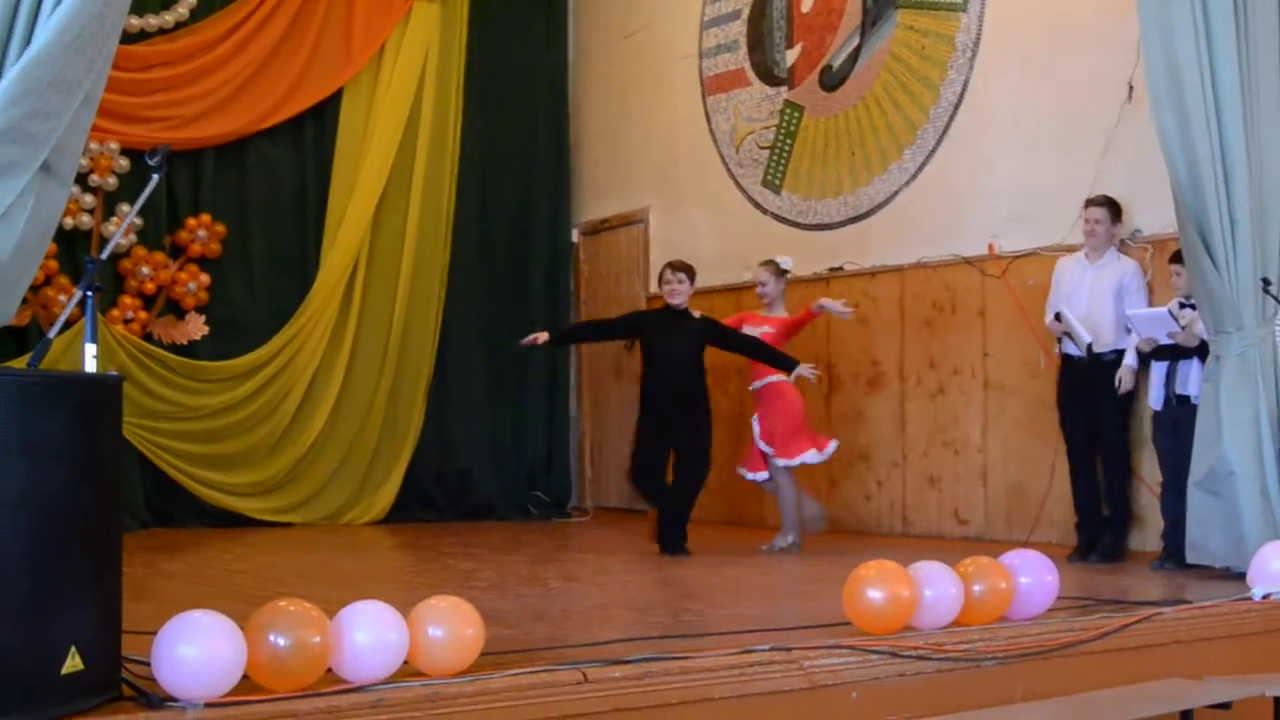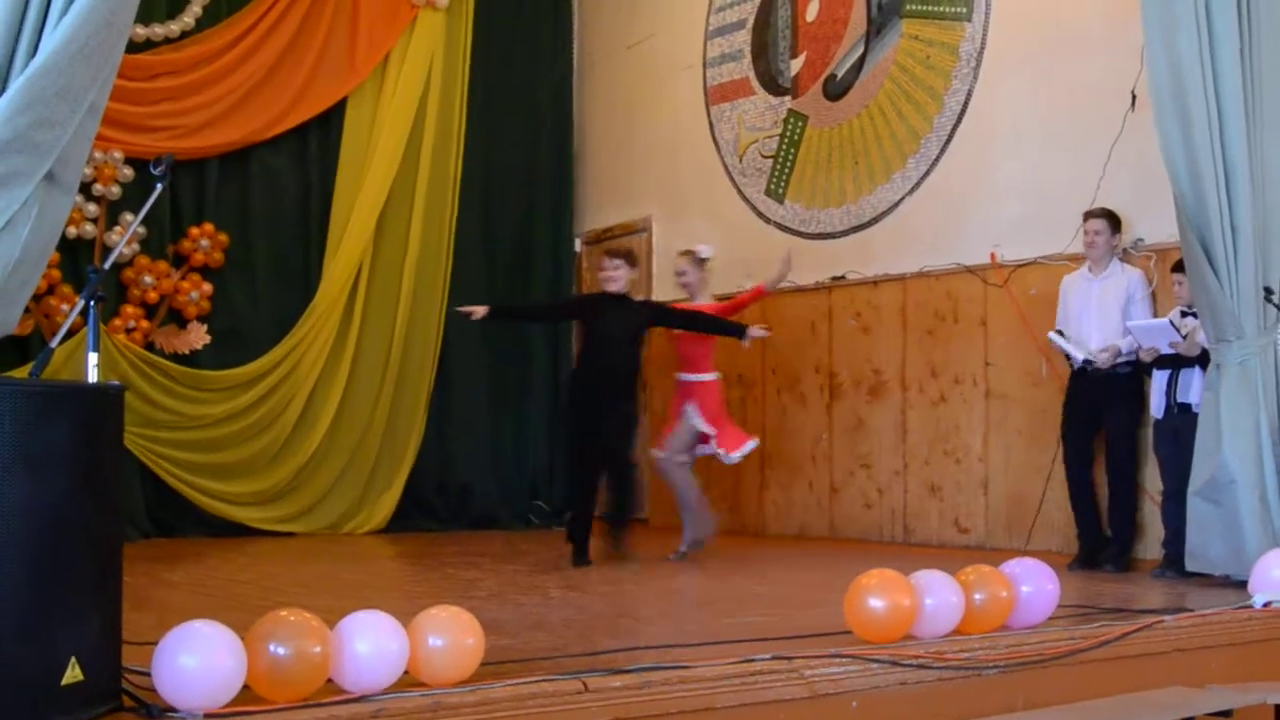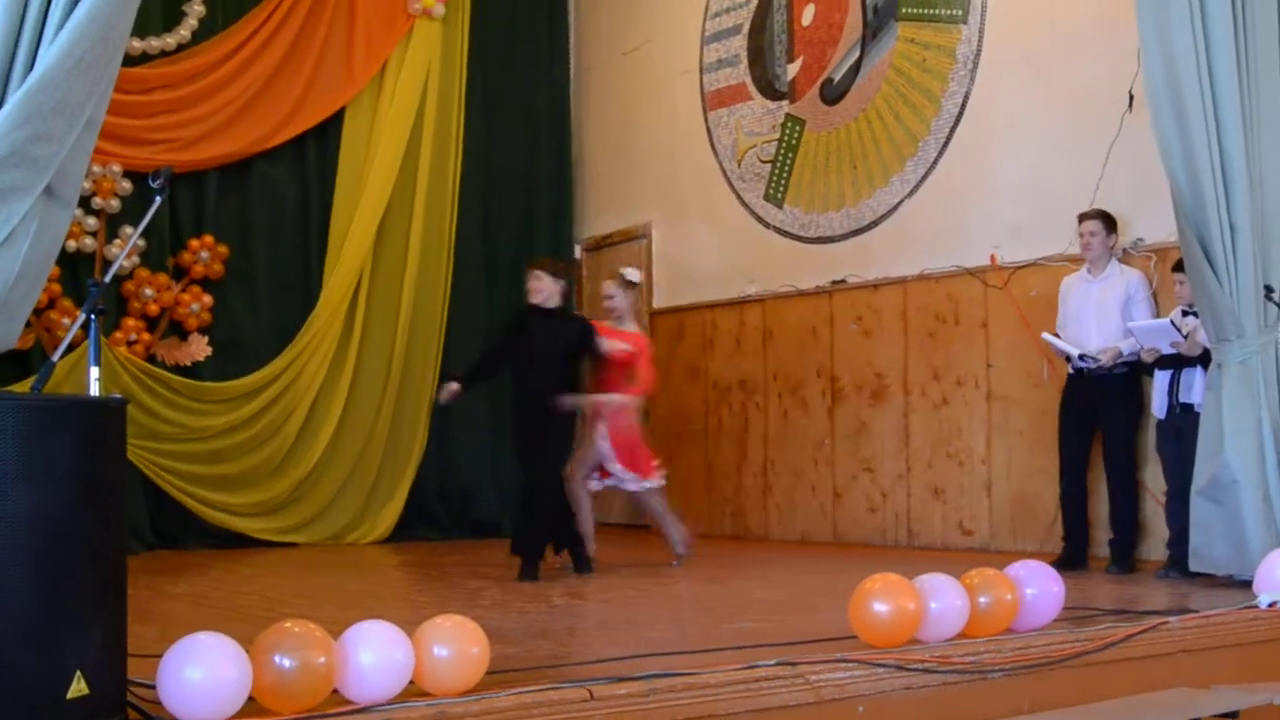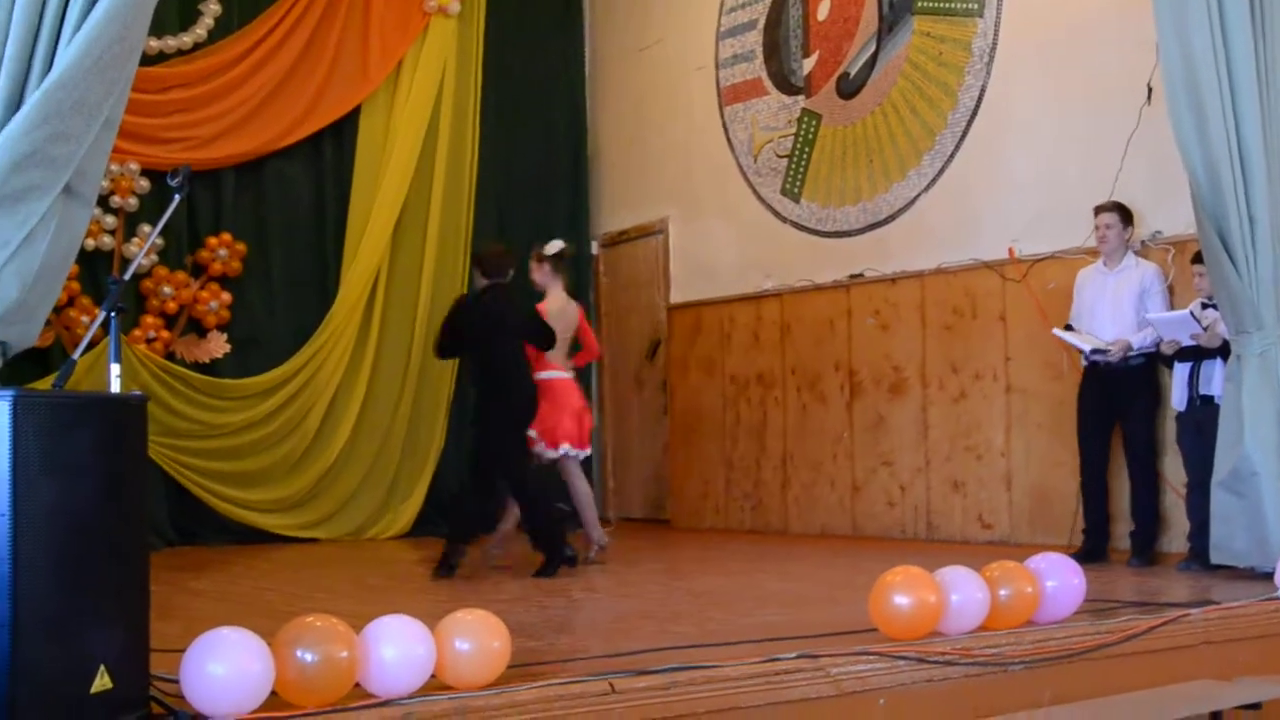
dt=0.3s
person 1, frame 1
left shoulder: (1127, 269)
right shoulder: (1064, 266)
right elbow: (1052, 309)
left wrist: (1130, 364)
right wrist: (1052, 323)
left hip: (1110, 367)
right hip: (1072, 367)
left knee: (1113, 450)
right knee: (1078, 452)
left ankle: (1113, 536)
right ankle: (1088, 535)
person 1, frame 2
left shoulder: (1133, 278)
right shoulder: (1070, 282)
right elbow: (1062, 328)
left wrist: (1119, 349)
left hip: (1121, 379)
right hip: (1082, 379)
left knee: (1120, 464)
right knee: (1076, 461)
left ankle: (1119, 549)
right ankle: (1091, 545)
person 1, frame 3
left shoulder: (1132, 280)
right shoulder: (1068, 284)
left wrist: (1120, 350)
left hip: (1118, 381)
right hip: (1078, 381)
left knee: (1119, 465)
right knee: (1071, 466)
left ankle: (1123, 551)
right ankle: (1074, 548)
person 1, frame 4
left shoulder: (1148, 272)
right shoulder: (1084, 276)
right elbow: (1076, 323)
left wrist: (1131, 343)
right wrist: (1075, 337)
left hip: (1136, 372)
right hip: (1095, 374)
left knee: (1140, 456)
right knee: (1092, 458)
left ankle: (1143, 544)
right ankle: (1095, 541)
person 2, frame 1
right shoulder: (1170, 309)
right elbow: (1153, 359)
left wrist: (1197, 343)
right wrist: (1142, 349)
left hip: (1196, 406)
right hip: (1165, 406)
right knee: (1171, 479)
right ankle: (1173, 548)
person 2, frame 2
right shoulder: (1172, 318)
right elbow: (1157, 366)
left wrist: (1198, 353)
right wrist: (1145, 359)
left hip: (1198, 414)
right hip: (1166, 414)
right knee: (1172, 487)
right ankle: (1174, 557)
person 2, frame 3
right shoulder: (1174, 318)
left wrist: (1200, 352)
right wrist: (1147, 359)
left hip: (1200, 414)
right hip: (1169, 414)
right knee: (1176, 487)
right ankle: (1178, 557)
person 2, frame 4
right shoulder: (1192, 310)
left wrist: (1220, 344)
right wrist: (1166, 352)
left hip: (1221, 406)
right hip: (1189, 406)
right knee: (1196, 480)
right ankle: (1199, 549)
person 3, frame 1
left shoulder: (702, 325)
right shoulder: (646, 321)
left elbow: (745, 344)
right elbow: (601, 329)
left wrist: (791, 365)
right wrist: (552, 336)
left hip: (692, 411)
right hip: (654, 410)
left knee: (692, 472)
right knee: (643, 473)
left ankle: (671, 536)
right ankle: (673, 532)
person 3, frame 2
left shoulder: (644, 310)
right shoulder: (588, 304)
left elbow: (690, 320)
right elbow: (541, 311)
left wrist: (741, 331)
right wrist: (493, 311)
left hip: (621, 398)
right hip: (586, 395)
left knee: (619, 460)
right knee: (584, 467)
left ankle: (619, 526)
right ankle: (579, 544)
person 3, frame 3
left shoulder: (577, 327)
right shoulder: (524, 320)
left elbow: (597, 359)
right elbow: (496, 357)
right wrist: (461, 382)
left hip: (560, 415)
right hip: (529, 413)
left knee: (543, 480)
right knee: (546, 483)
left ankle: (531, 555)
right ankle: (577, 551)
person 3, frame 4
left shoulder: (468, 304)
right shoulder: (521, 306)
left elbow: (444, 349)
right elbow: (547, 340)
left hip: (499, 396)
right hip: (520, 393)
left knee: (506, 473)
right knee: (485, 471)
left ankle: (555, 550)
right ankle: (456, 548)
person 4, frame 1
left shoulder: (784, 323)
right shoulder: (748, 318)
left elbow: (800, 319)
left wrist: (820, 306)
left hip: (777, 396)
right hip: (767, 399)
left knee: (781, 468)
right knee: (772, 469)
left ankle: (789, 533)
right ankle: (809, 511)
person 4, frame 2
left shoulder: (714, 310)
right shoulder: (677, 309)
left elbow: (741, 302)
left wrist: (774, 281)
left hip: (703, 391)
right hip: (684, 391)
left knee: (669, 459)
right knee: (679, 463)
left ankle: (702, 518)
right ankle: (691, 535)
person 4, frame 3
left shoulder: (639, 341)
right shoulder: (599, 330)
left elbow: (645, 380)
left wrist: (626, 403)
left hip: (617, 415)
right hip: (600, 412)
left knee: (577, 478)
right knee: (611, 483)
left ankle: (586, 547)
right ankle: (676, 535)
person 4, frame 4
left shoulder: (544, 309)
right shoulder: (574, 308)
left elbow: (530, 357)
right elbow: (593, 350)
left hip: (552, 392)
right hip: (568, 389)
right knee: (570, 470)
